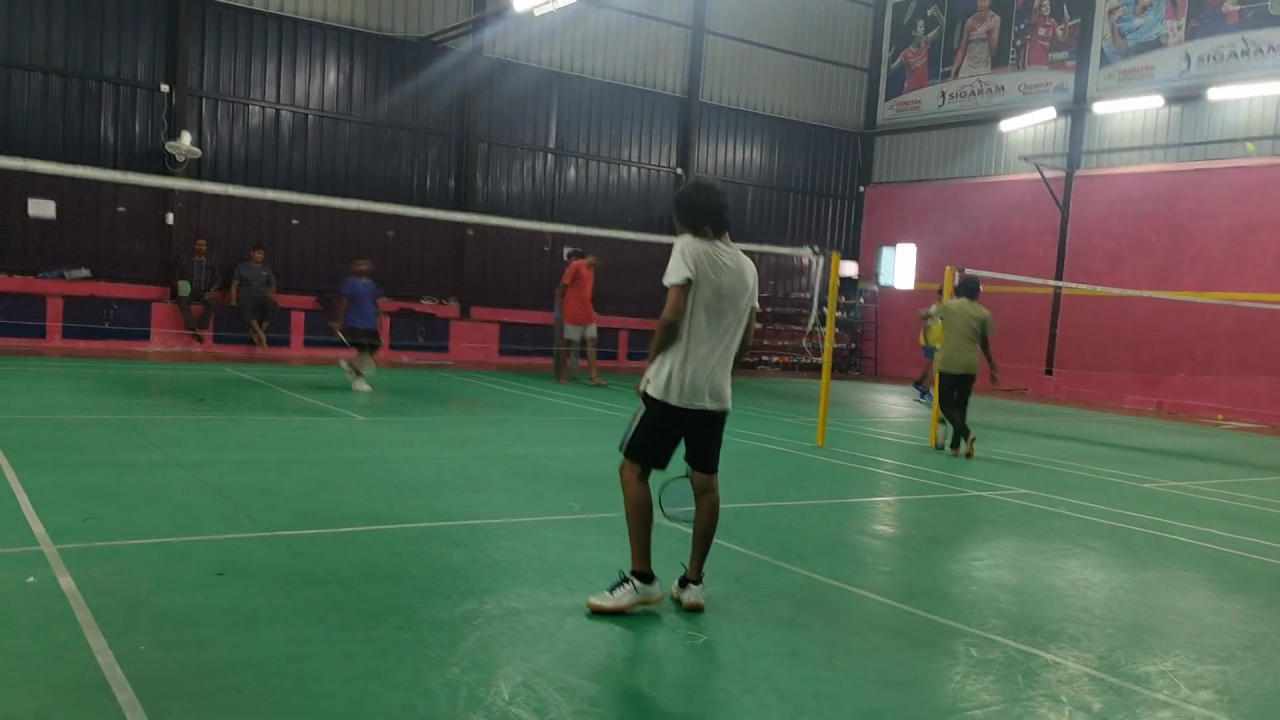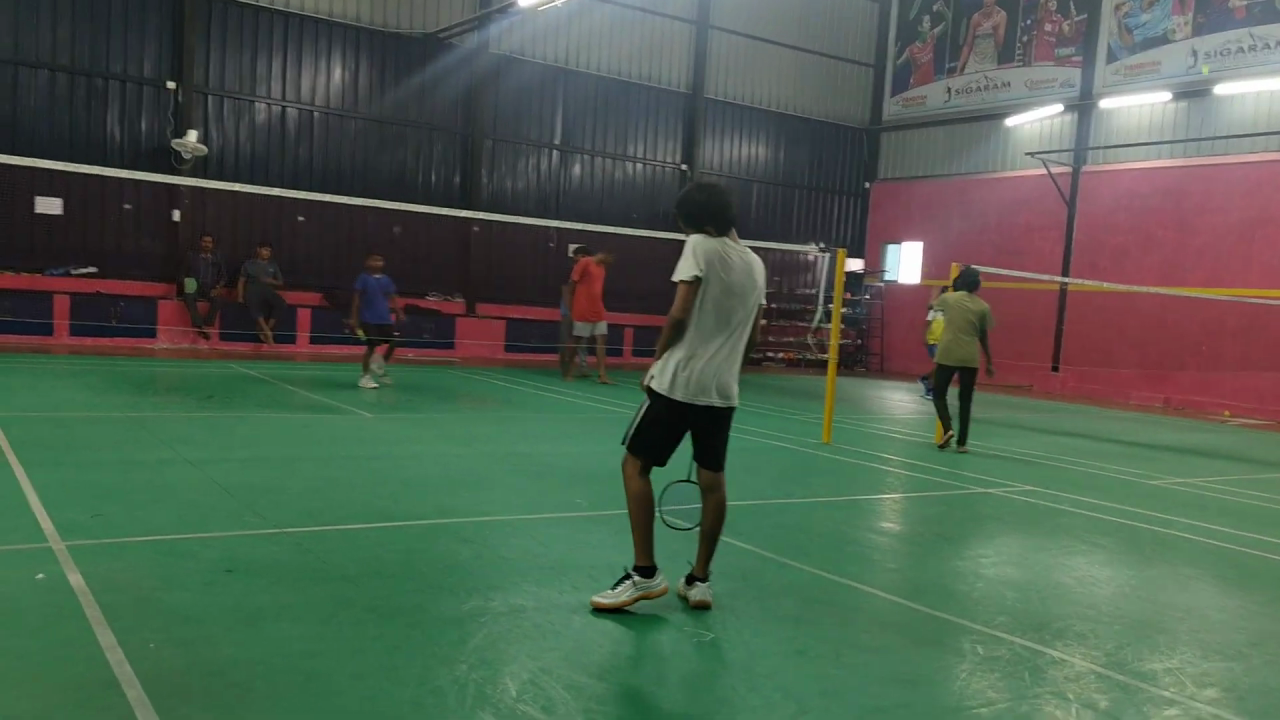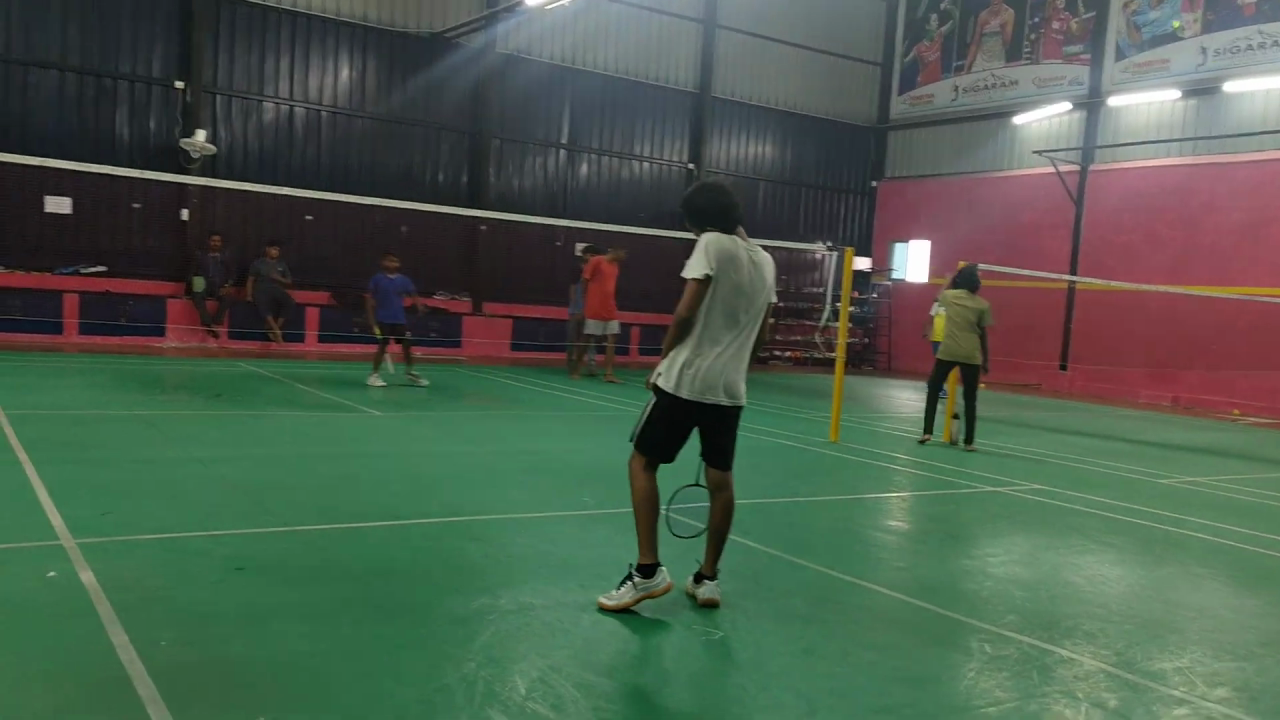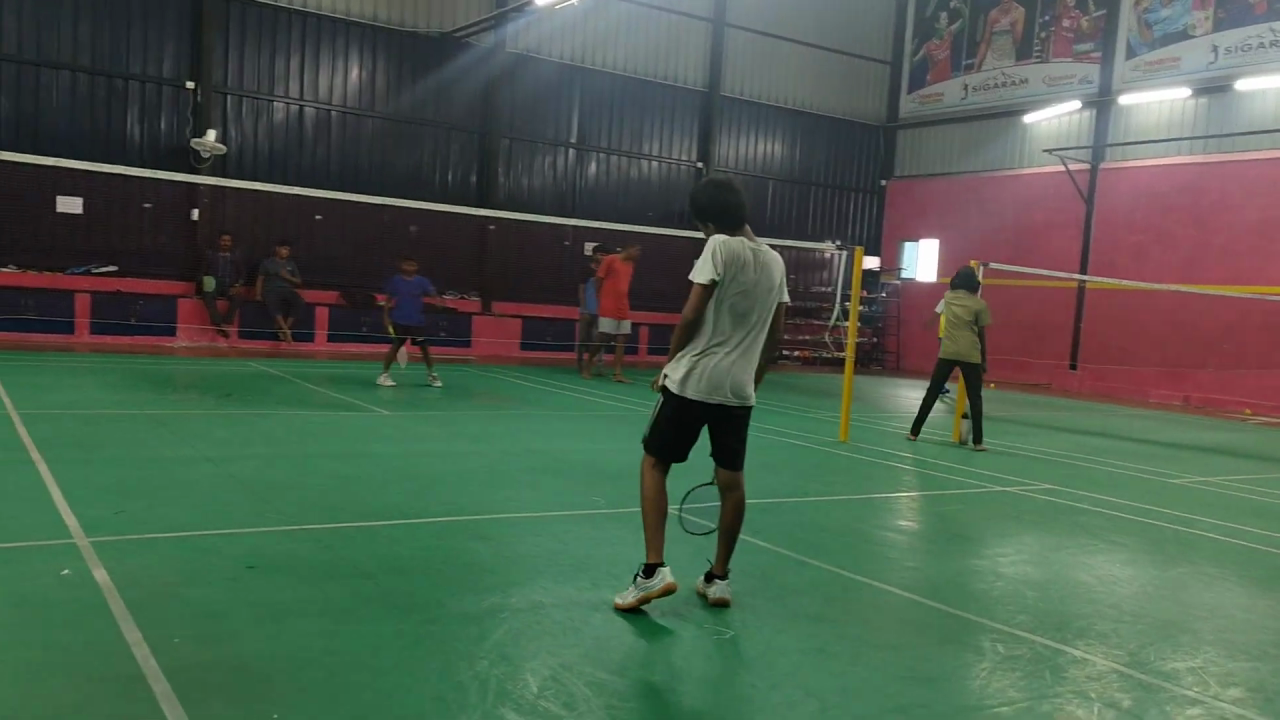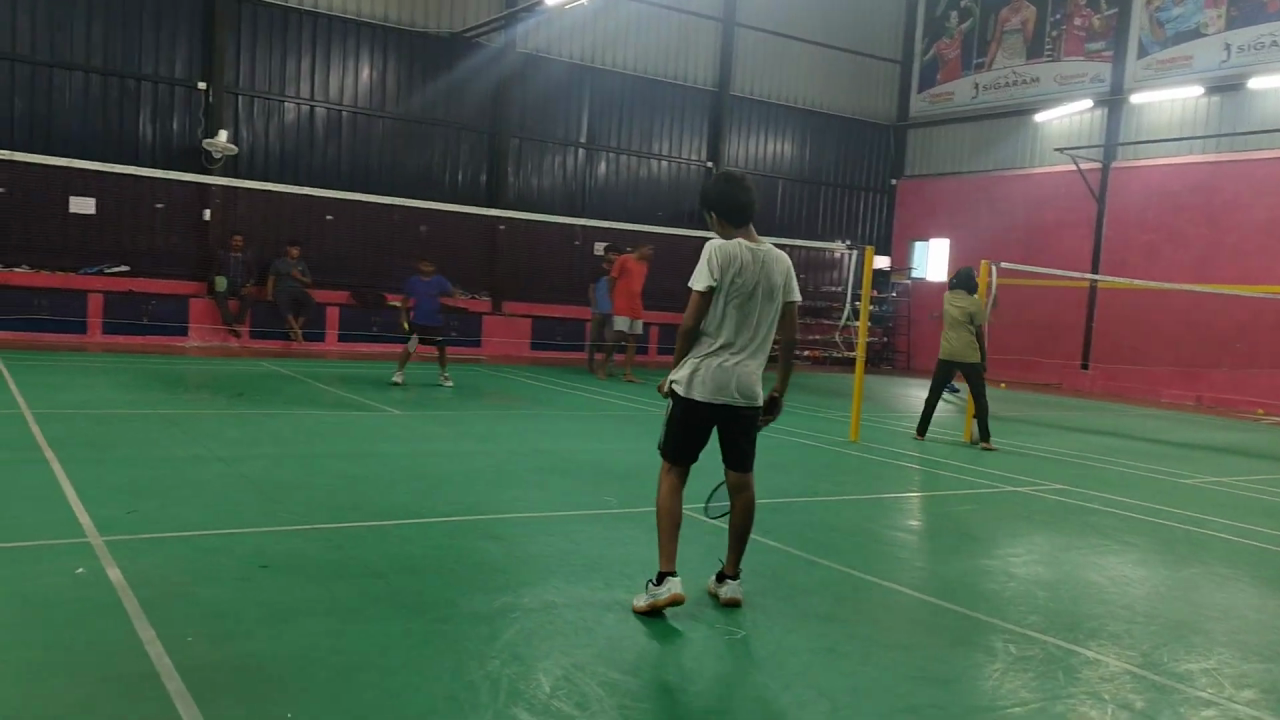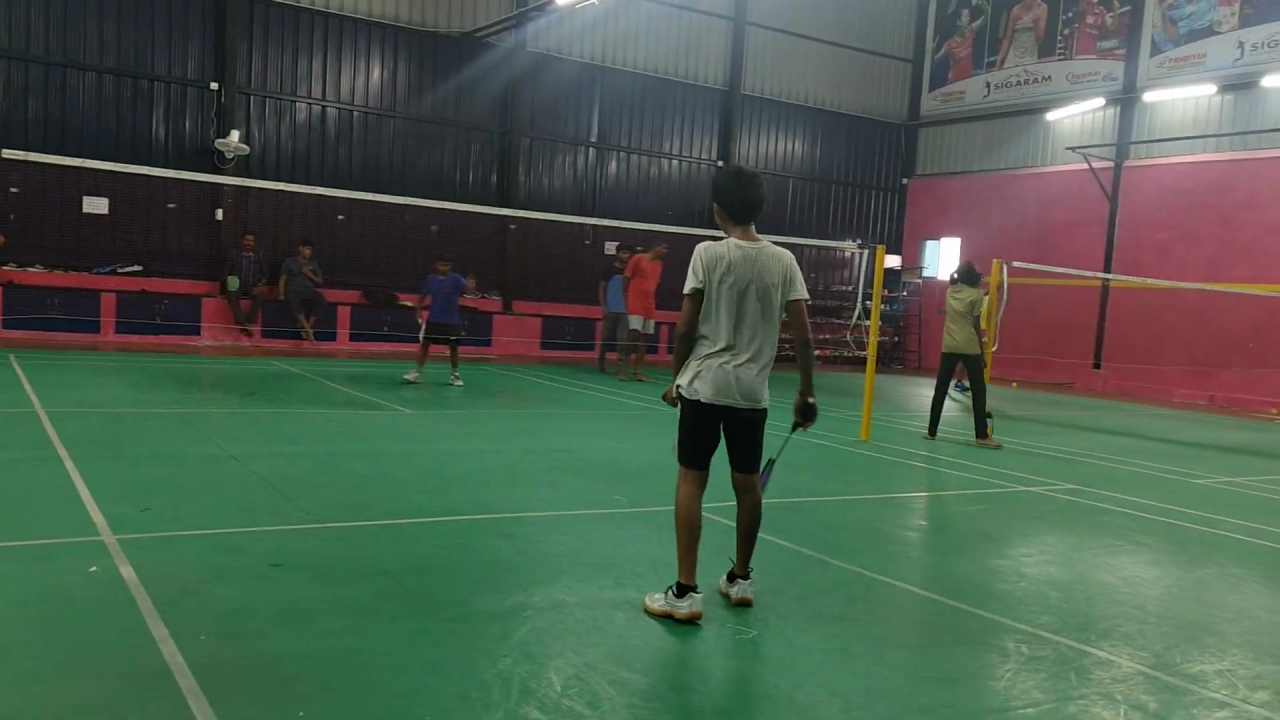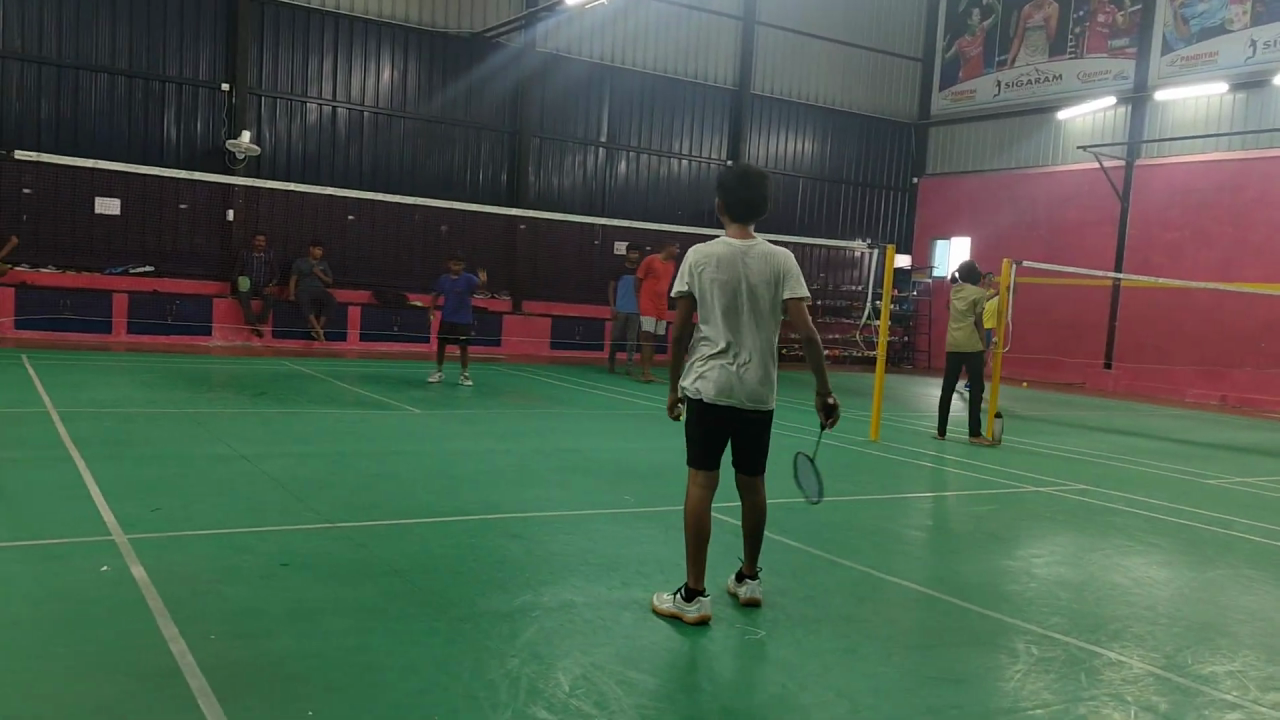
dt=0.1s
person 1, frame 1
left shoulder: (689, 249)
right shoulder: (748, 268)
left elbow: (671, 317)
left wrist: (651, 365)
left hip: (671, 387)
right hip: (716, 394)
left knee: (633, 471)
right knee: (706, 486)
left ankle: (643, 579)
right ankle: (693, 583)
person 1, frame 2
left shoulder: (701, 247)
right shoulder: (756, 264)
left elbow: (679, 315)
left wrist: (655, 363)
left hip: (677, 383)
right hip: (723, 390)
left knee: (636, 466)
right knee: (713, 483)
left ankle: (646, 571)
right ankle: (699, 581)
person 1, frame 3
left shoulder: (712, 245)
right shoulder: (766, 263)
left elbow: (685, 313)
left wrist: (662, 360)
left hip: (684, 380)
right hip: (730, 389)
left knee: (642, 464)
right knee: (721, 482)
left ankle: (648, 570)
right ankle: (707, 579)
person 1, frame 4
left shoulder: (718, 248)
right shoulder: (775, 262)
left elbow: (691, 315)
right elbow: (774, 335)
left wrist: (669, 362)
left hip: (693, 381)
right hip: (738, 390)
left knee: (654, 467)
right knee: (731, 482)
left ankle: (654, 570)
right ankle: (718, 579)
person 1, frame 5
left shoulder: (719, 250)
right shoulder: (782, 262)
left elbow: (692, 321)
right elbow: (789, 337)
left wrist: (674, 368)
right wrist: (779, 390)
left hip: (698, 382)
right hip: (746, 390)
left knee: (672, 473)
right knee: (741, 483)
left ankle: (666, 578)
right ankle: (730, 579)
person 1, frame 6
left shoulder: (708, 253)
right shoulder: (783, 261)
left elbow: (685, 327)
right elbow: (802, 333)
left wrist: (674, 383)
right wrist: (806, 392)
left hip: (703, 387)
right hip: (753, 392)
left knee: (691, 482)
right knee: (748, 485)
left ankle: (685, 592)
right ankle: (740, 578)
person 1, frame 7
left shoulder: (700, 256)
right shoulder: (782, 260)
left elbow: (680, 330)
right elbow: (805, 330)
left wrist: (674, 386)
right wrist: (824, 390)
left hip: (706, 386)
right hip: (758, 392)
left knee: (701, 484)
right knee: (752, 485)
left ankle: (694, 595)
right ankle: (749, 579)
person 2, frame 1
left shoulder: (948, 306)
right shoulder: (984, 314)
right elbow: (985, 345)
right wrist: (993, 369)
left hip: (949, 363)
right hip: (971, 365)
left knee: (945, 404)
right knee: (961, 406)
left ankle: (965, 434)
right ankle: (956, 444)
person 2, frame 2
left shoulder: (948, 298)
right shoulder: (984, 307)
left elbow: (935, 304)
right elbow: (984, 337)
right wrist: (990, 362)
left hip: (947, 356)
right hip: (971, 359)
left knee: (939, 395)
right knee: (965, 400)
left ankle: (948, 429)
right ankle: (961, 442)
person 2, frame 3
left shoulder: (948, 296)
right shoulder: (983, 305)
left elbow: (938, 297)
right elbow: (983, 335)
right wrist: (985, 360)
left hip: (948, 353)
right hip: (972, 356)
left knee: (933, 391)
right knee: (970, 399)
left ankle: (928, 431)
right ankle: (969, 441)
person 2, frame 4
left shoulder: (948, 297)
right shoulder: (979, 304)
right elbow: (981, 335)
right wrist: (984, 360)
left hip: (948, 353)
right hip: (971, 356)
left knee: (932, 392)
right knee: (975, 398)
left ankle: (915, 431)
right ankle: (977, 440)
person 2, frame 5
left shoulder: (948, 296)
right shoulder: (976, 304)
right elbow: (980, 335)
right wrist: (984, 360)
left hip: (947, 354)
right hip: (970, 355)
left knee: (934, 393)
right knee: (979, 397)
left ankle: (921, 431)
right ankle: (985, 439)
person 2, frame 6
left shoulder: (951, 291)
right shoulder: (976, 295)
right elbow: (976, 326)
right wrist: (982, 352)
left hip: (949, 346)
right hip: (970, 348)
left knee: (940, 389)
right knee: (978, 391)
left ankle: (932, 431)
right ankle: (982, 435)
person 2, frame 7
left shoulder: (954, 290)
right shoulder: (980, 293)
right elbow: (979, 323)
right wrist: (985, 349)
left hip: (953, 345)
right hip: (972, 346)
left knee: (948, 389)
right knee: (977, 389)
left ankle: (941, 431)
right ankle: (975, 434)
